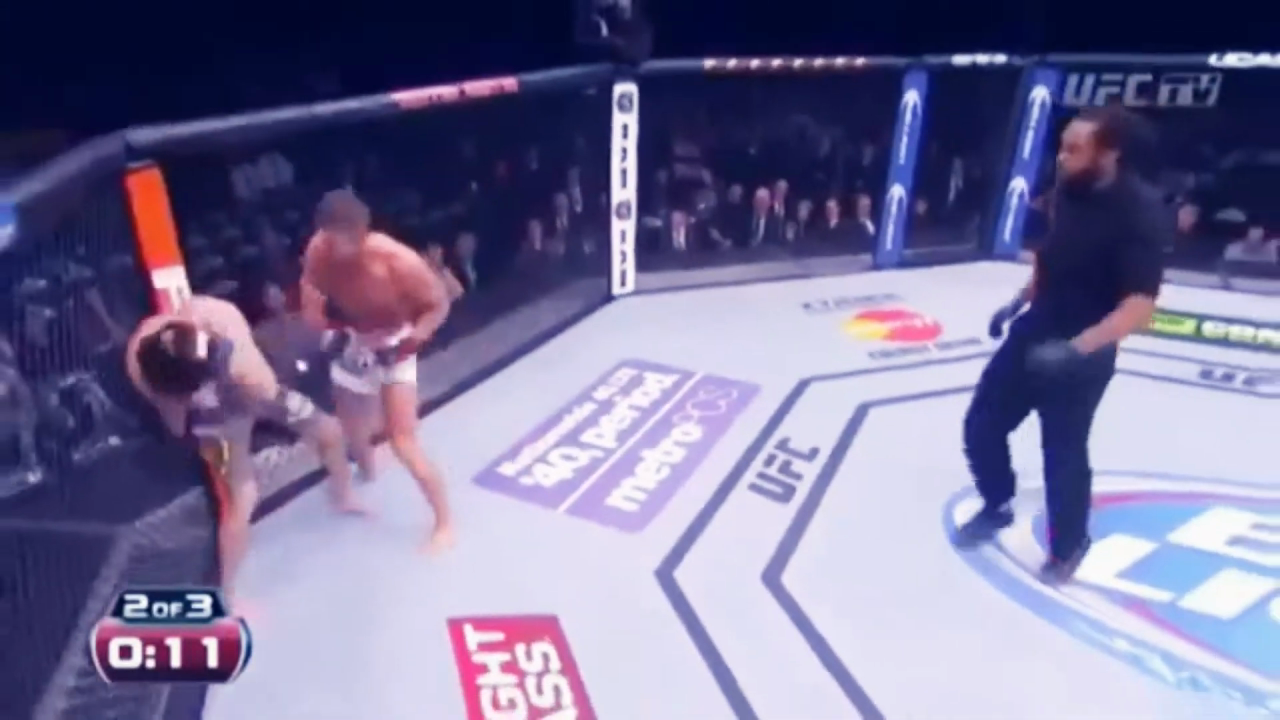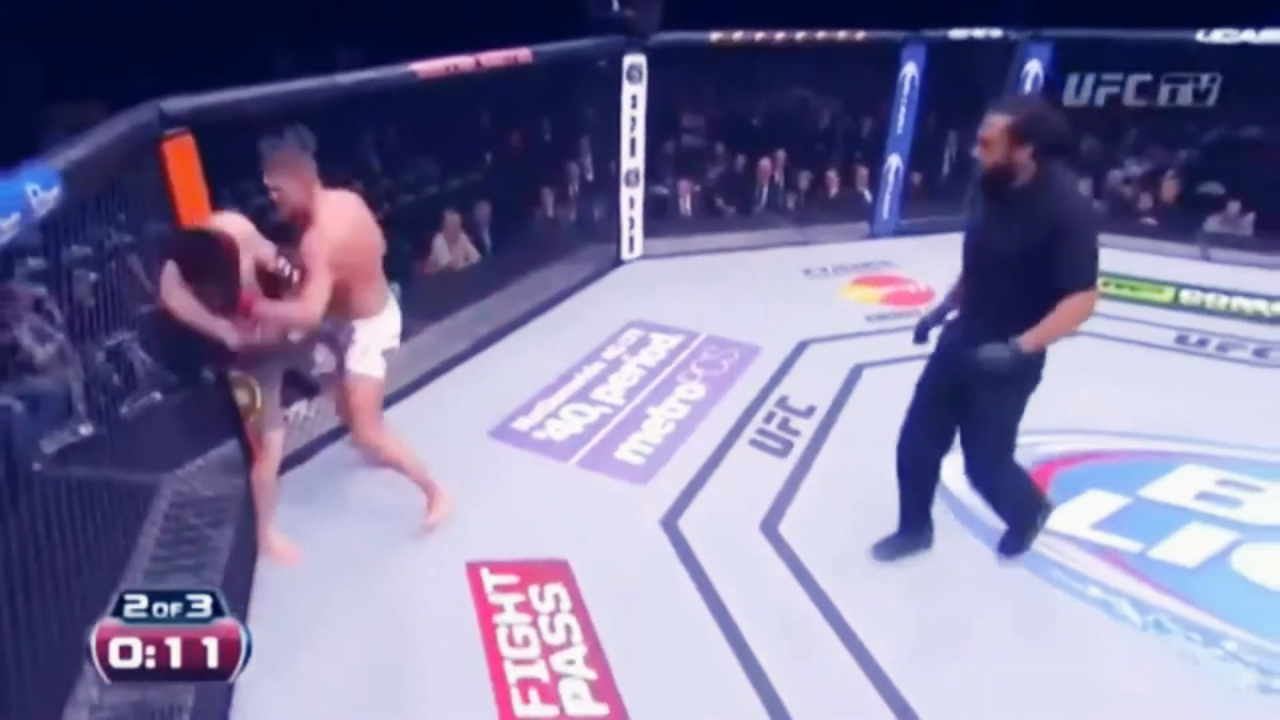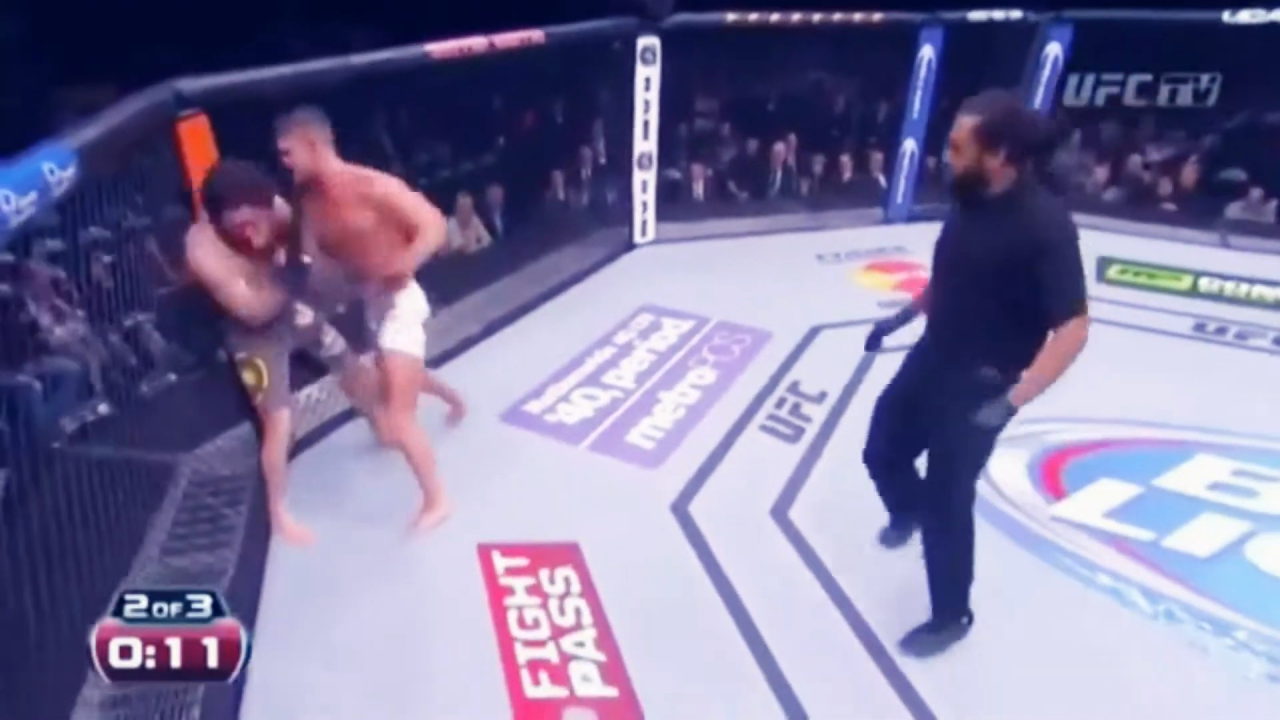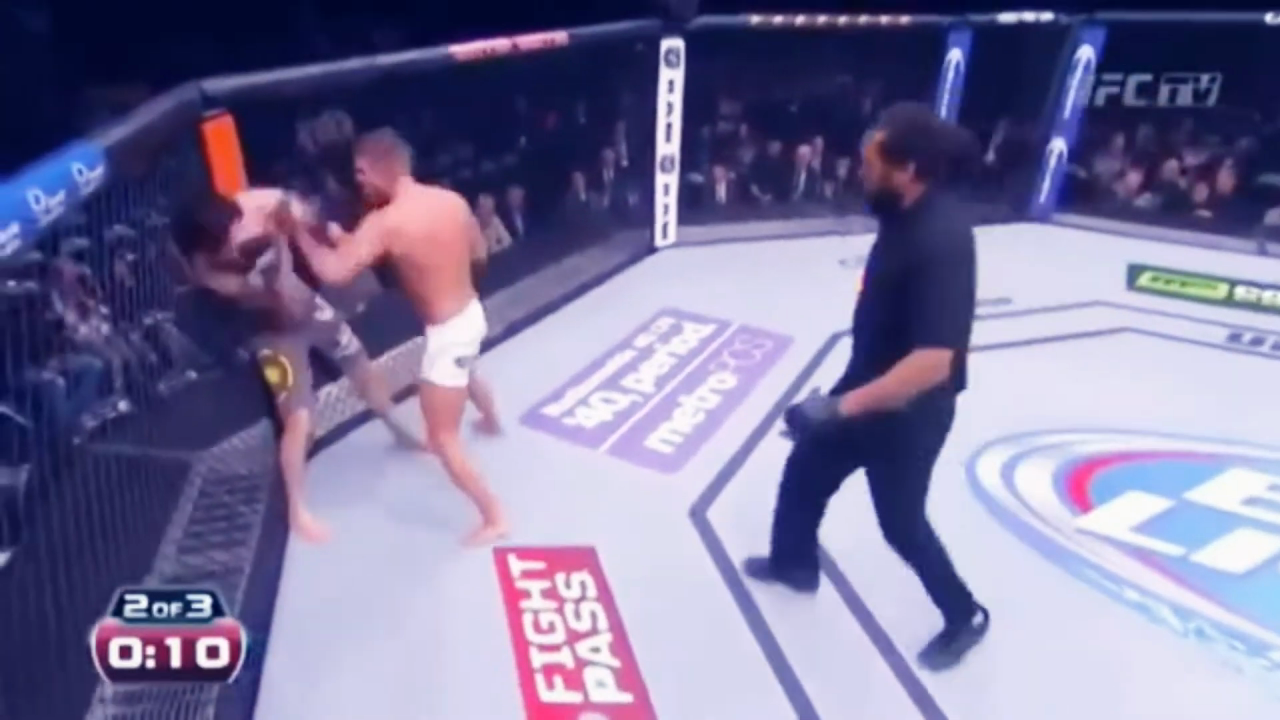
dt=0.3s
person 1, frame 1
left shoulder: (1140, 213)
right shoulder: (1069, 192)
left elbow: (1140, 306)
left wrist: (1075, 348)
right wrist: (1016, 304)
left hip: (1080, 354)
right hip: (1035, 331)
left knee: (1064, 454)
right knee: (981, 426)
left ankle: (1069, 545)
right ankle: (994, 508)
person 1, frame 2
left shoulder: (1064, 209)
right shoulder: (995, 188)
left elbow: (1081, 300)
left wrist: (1017, 348)
right wrist: (944, 308)
left hip: (1008, 357)
right hip: (962, 339)
left knee: (984, 462)
right knee: (916, 440)
left ankle: (1027, 508)
right ankle: (915, 529)
person 1, frame 3
left shoulder: (1044, 225)
right shoulder: (970, 198)
left elbow: (1072, 329)
left wrist: (1013, 400)
right wrist: (902, 316)
left hip: (979, 385)
right hip: (932, 356)
left knee: (949, 497)
right knee: (882, 451)
left ankle: (951, 614)
right ankle: (911, 512)
person 1, frame 4
left shoulder: (938, 241)
right shoulder: (912, 218)
left elbow: (932, 362)
left wrist: (837, 407)
left hip: (906, 410)
right hip: (870, 385)
left knee: (902, 521)
right knee: (804, 470)
left ankle: (964, 615)
right ankle: (794, 562)
person 2, frame 1
left shoulder: (401, 263)
right shoulder: (319, 250)
left elbow: (439, 306)
right elbow: (312, 310)
left wrist: (414, 340)
right wrist: (340, 329)
left hip: (393, 348)
right hip: (353, 345)
left knee: (403, 442)
right knee: (351, 429)
left ankle: (444, 521)
right ankle: (366, 472)
person 2, frame 2
left shoulder: (320, 237)
right shoulder: (347, 201)
left elbow: (309, 314)
left wrist: (251, 306)
left hip: (370, 327)
right hip: (371, 314)
left knee: (367, 431)
right knee: (345, 399)
left ankle: (435, 494)
right ankle: (377, 452)
person 2, frame 3
left shoulder: (372, 186)
right shoulder: (312, 200)
left elbow: (434, 227)
right elbow: (311, 255)
left wrist: (397, 268)
left hip: (399, 303)
right hip: (376, 302)
left knee: (398, 417)
right knee: (397, 377)
left ankle: (436, 501)
right ankle: (455, 400)
person 2, frame 4
left shoulder: (387, 221)
right shoulder: (452, 201)
left elbow: (334, 270)
right elbow: (476, 249)
left wrist: (302, 238)
left hip: (447, 334)
right hip: (471, 315)
left knee: (442, 441)
right knee: (465, 376)
left ankle: (494, 519)
right ankle: (492, 421)
person 3, frame 1
left shoulder: (218, 317)
right shoulder: (141, 362)
left elbow: (267, 389)
right elbow: (177, 418)
left wrist: (222, 360)
right wrist: (194, 423)
left hip: (244, 391)
right hip: (212, 414)
left knee: (328, 431)
right knee: (243, 498)
left ankle: (345, 498)
right ankle: (226, 593)
person 3, frame 2
left shoulder: (233, 229)
right shoulder: (176, 293)
left elbow: (276, 262)
right elbow: (240, 340)
left wrist: (283, 273)
left hip: (284, 328)
right hip: (249, 352)
right knee: (270, 444)
right ankle: (267, 535)
person 3, frame 3
left shoulder: (268, 204)
right shoulder: (202, 251)
right elbow: (257, 313)
right wrist: (284, 271)
left hip: (288, 307)
right hip: (254, 332)
left knee: (349, 363)
right knee: (280, 422)
right ankle: (279, 513)
person 3, frame 4
left shoulder: (268, 202)
right shoulder: (206, 268)
right elbow: (288, 307)
right wrist: (267, 274)
left hip: (309, 304)
right hip: (275, 328)
left knee: (360, 365)
right knee: (299, 419)
left ankle: (398, 432)
right ankle: (298, 511)
